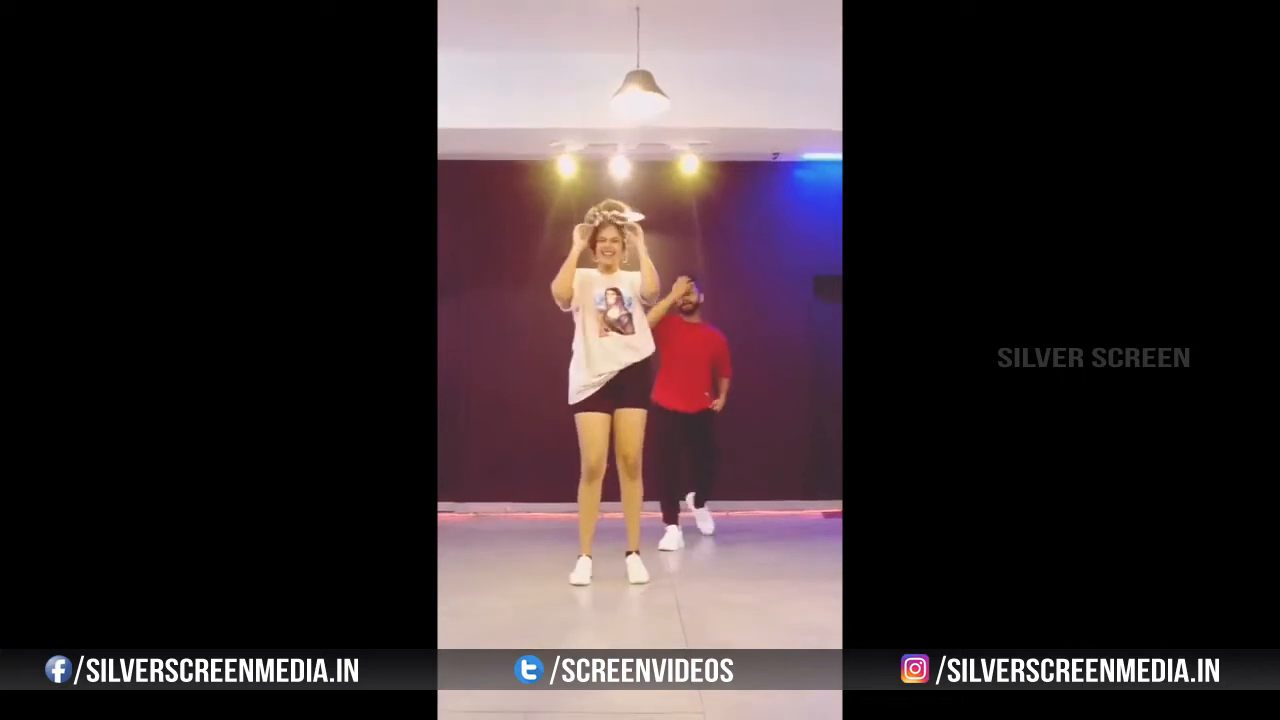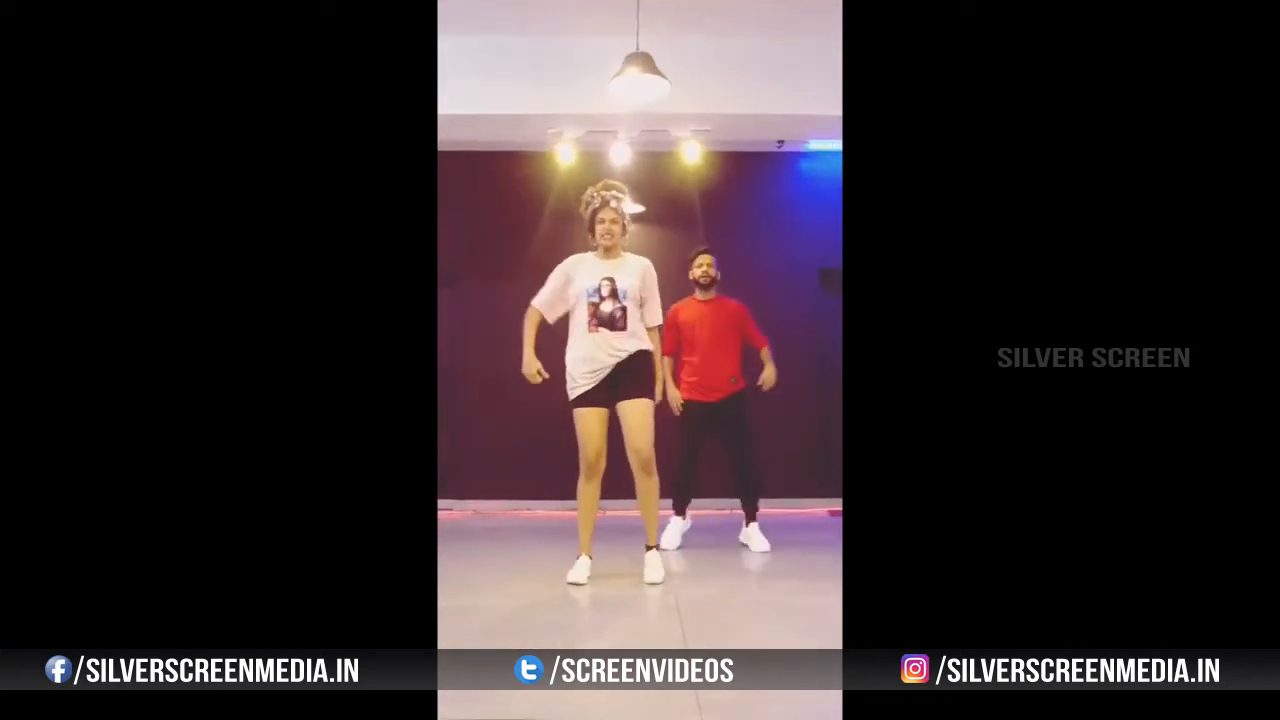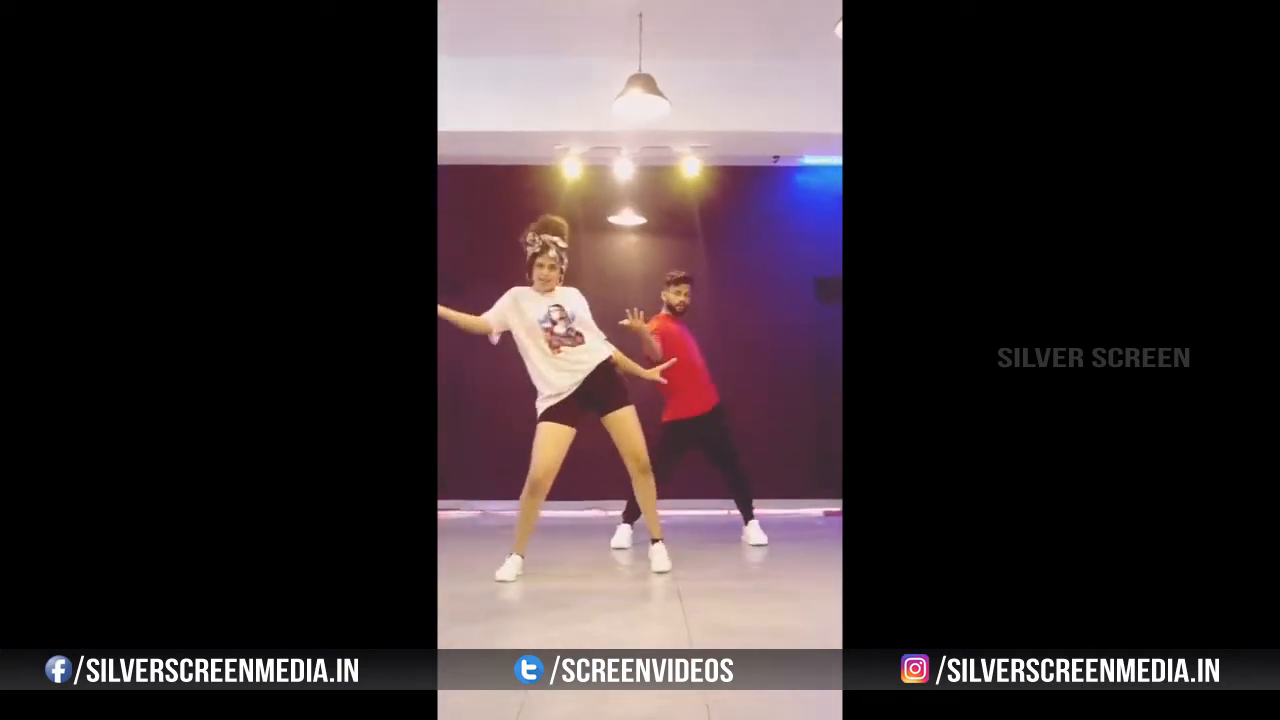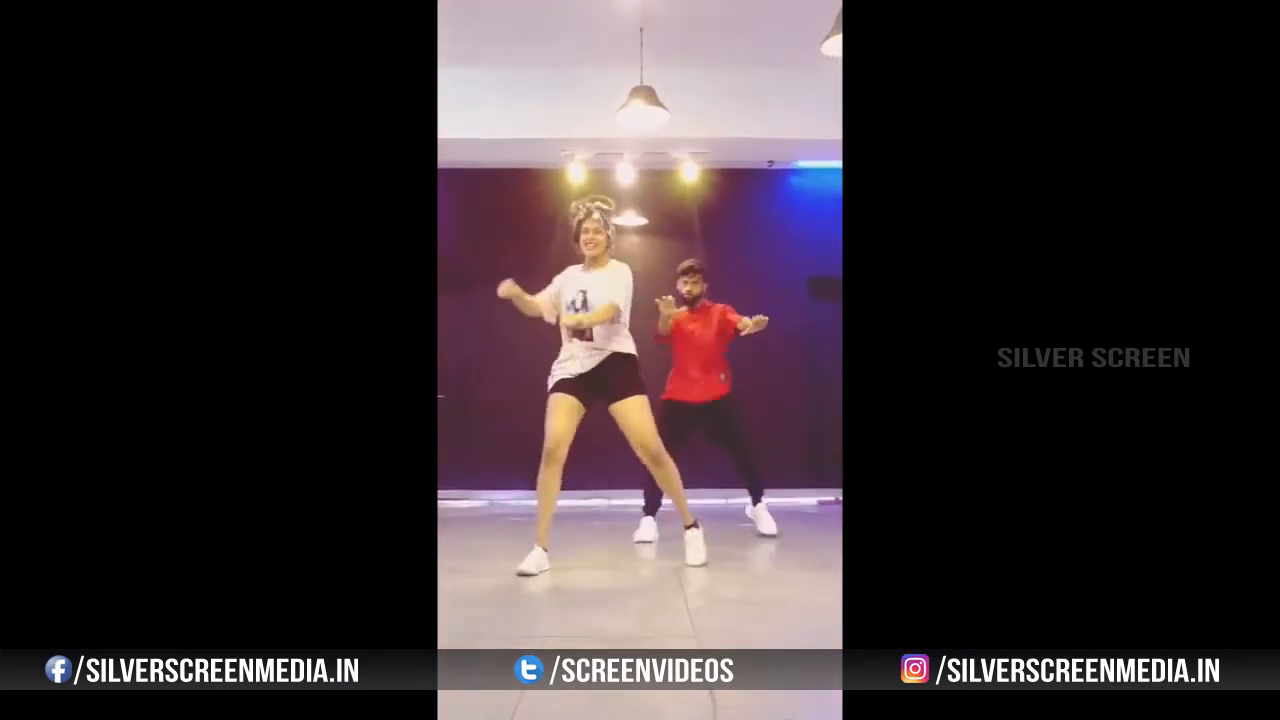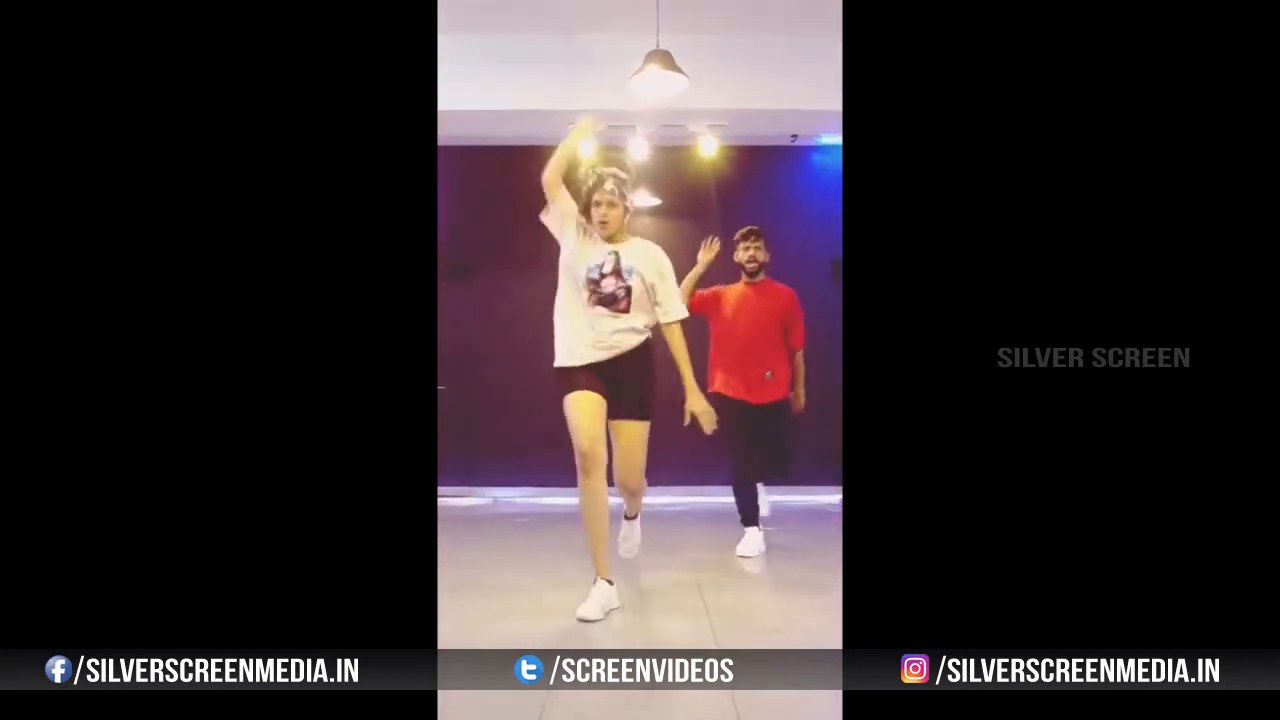
dt=1s
person 1, frame 1
left shoulder: (635, 282)
right shoulder: (581, 278)
left elbow: (651, 291)
right elbow: (561, 296)
left wrist: (641, 245)
right wrist: (576, 248)
left hip: (631, 374)
right hip: (590, 378)
left knee: (631, 464)
right knee: (592, 468)
left ankle: (633, 553)
right ankle: (585, 556)
person 1, frame 2
left shoulder: (641, 267)
right shoulder: (575, 267)
left elbow: (653, 322)
right elbow: (538, 309)
left wrist: (663, 369)
right wrist: (529, 353)
left hip: (631, 366)
right hip: (587, 373)
left knee: (643, 457)
right knee: (591, 463)
left ankle: (652, 550)
right ankle: (584, 556)
person 1, frame 3
left shoulder: (573, 296)
right shoulder: (517, 298)
left elbow: (597, 340)
right elbow: (483, 324)
left wrist: (641, 370)
right wrist: (437, 310)
left hip: (600, 378)
right hip: (558, 394)
left knee: (639, 463)
right knee: (539, 478)
left ankle: (656, 542)
right ankle: (517, 555)
person 1, frame 4
left shoulder: (619, 272)
right shoulder: (567, 275)
left elbow: (608, 312)
right elbow: (537, 308)
left wrist: (580, 316)
right wrist: (514, 293)
left hip: (614, 363)
right hip: (571, 367)
left knee: (650, 448)
right knee: (552, 449)
left ankle: (690, 525)
right ankle: (540, 549)
person 1, frame 5
left shoulder: (650, 254)
right shoulder: (573, 234)
left elbow: (671, 323)
right elbow: (549, 180)
left wrist: (693, 391)
right wrist: (578, 131)
left hip: (629, 362)
right hip: (578, 361)
left knee: (630, 477)
right knee: (589, 454)
left ankle: (630, 512)
right ankle: (602, 582)
person 2, frame 1
left shoulder: (716, 337)
right shoulder: (667, 327)
left elbow: (724, 372)
right elbow: (647, 322)
left wrist: (722, 396)
right wrist: (672, 297)
left hip: (701, 410)
right hip: (668, 408)
left knee: (706, 465)
right knee: (669, 466)
left ankle: (698, 501)
right ankle: (672, 527)
person 2, frame 2
left shoulder: (734, 310)
right shoulder: (678, 311)
left elbow: (758, 340)
right elbow: (668, 352)
left wrist: (769, 365)
right wrist: (670, 385)
left hip: (730, 396)
right hip: (691, 398)
left knee: (743, 461)
right knee: (687, 460)
left ankle: (751, 526)
right ankle: (679, 518)
person 2, frame 3
left shoulder: (682, 328)
right shoulder: (655, 326)
right elbow: (655, 355)
right wrist: (641, 332)
left hip: (710, 410)
right hip: (679, 416)
left knee: (732, 466)
right knee: (656, 472)
left ankle: (750, 523)
right ankle: (626, 525)
person 2, frame 4
left shoulder: (720, 312)
right shoulder: (673, 315)
left elbow: (743, 326)
right elbow: (662, 333)
left wrist: (757, 323)
right wrist: (666, 315)
left hip: (717, 397)
right hip: (678, 399)
left knee: (741, 451)
left ankle: (757, 504)
right ankle: (648, 518)
person 2, frame 5
left shoulder: (785, 297)
right shoulder: (720, 296)
left elbow: (795, 346)
right elbow: (682, 303)
left wrist: (798, 387)
right wrist: (702, 265)
left hip: (774, 393)
right hip: (730, 392)
left knee: (777, 463)
right knee: (742, 461)
left ankle: (757, 482)
right ankle: (751, 529)
